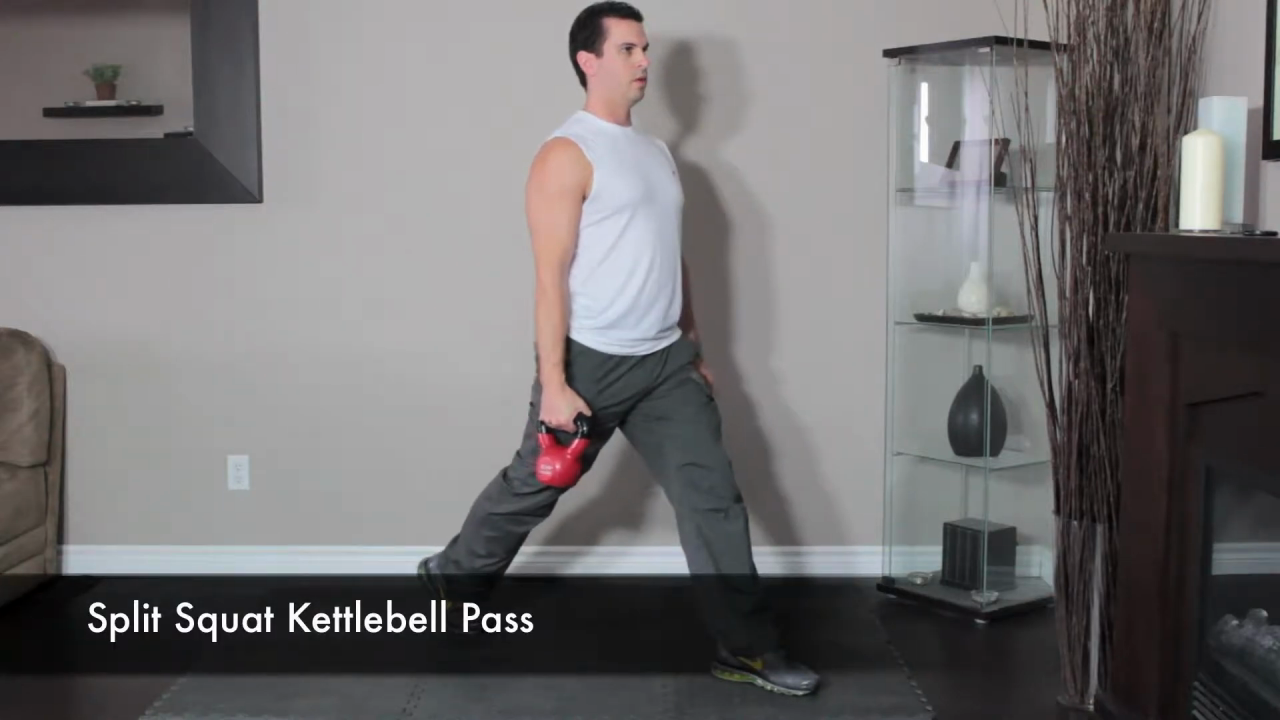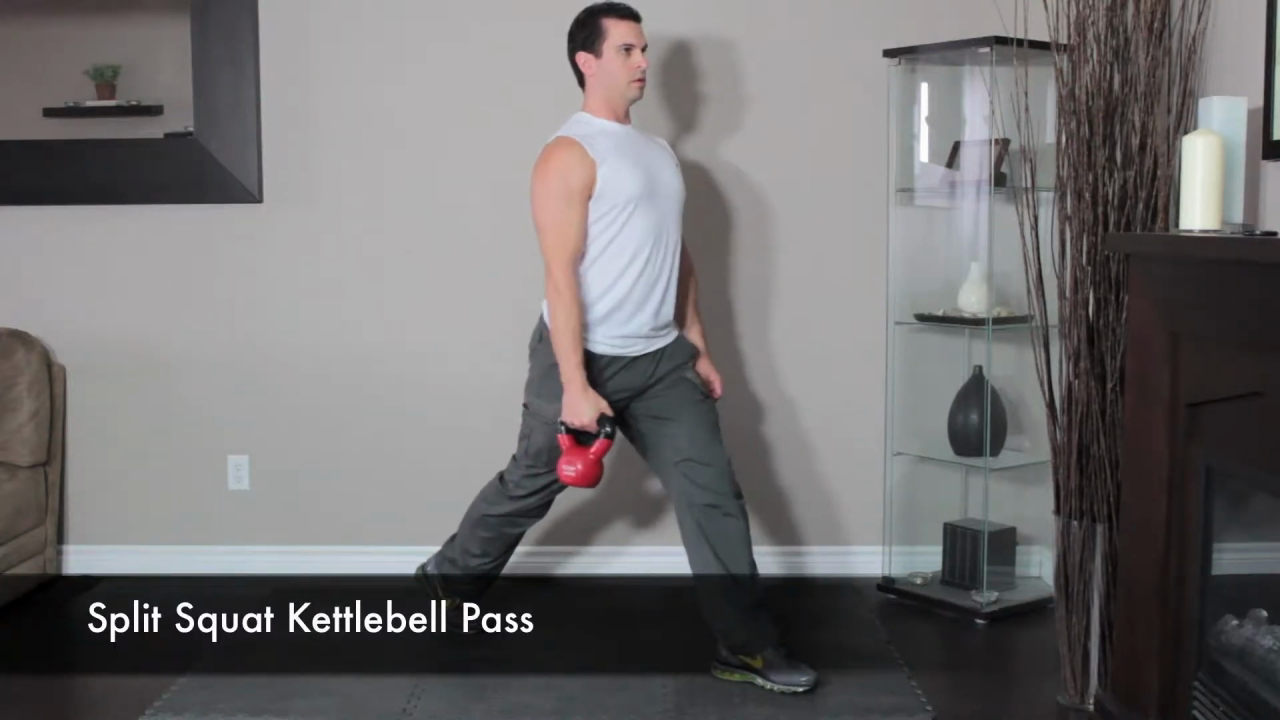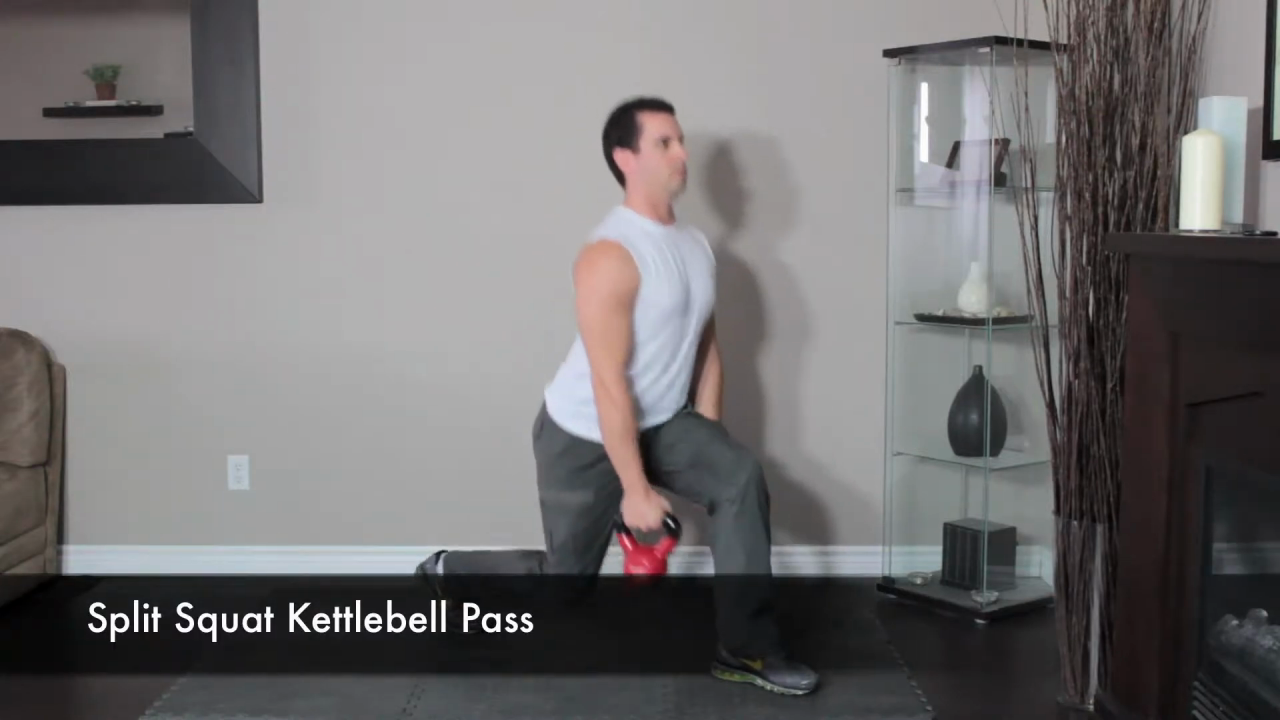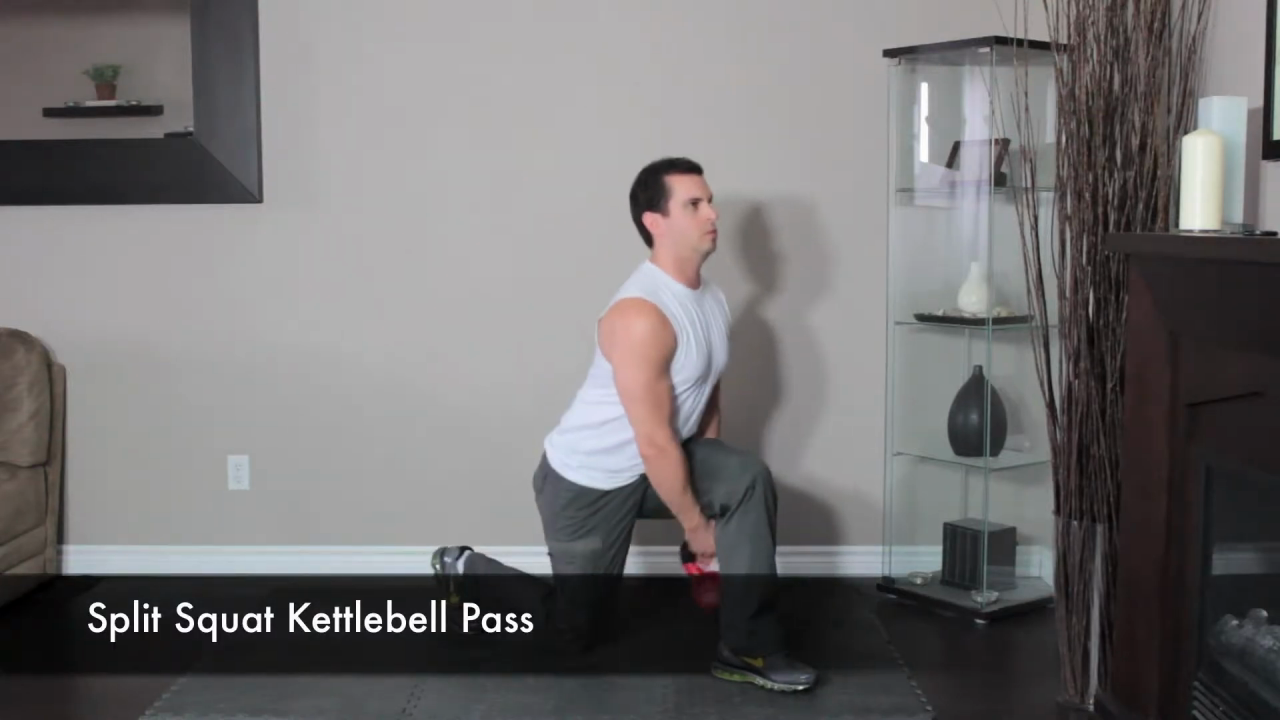
dt=0.4s
person 1, frame 1
left shoulder: (656, 151)
right shoulder: (567, 155)
right elbow: (551, 276)
left wrist: (694, 348)
right wrist: (553, 383)
left hip: (665, 359)
right hip: (591, 361)
left knee: (712, 494)
right knee: (533, 487)
left ankle: (747, 647)
right ankle: (451, 577)
person 1, frame 2
left shoulder: (657, 150)
right shoulder: (570, 154)
right elbow: (561, 276)
left wrist: (699, 347)
right wrist: (575, 385)
left hip: (659, 357)
right hip: (584, 352)
left knee: (710, 487)
right knee: (529, 483)
left ankle: (746, 647)
right ankle: (445, 579)
person 1, frame 3
left shoulder: (696, 244)
right shoulder: (611, 256)
left elbow: (706, 348)
right elbow: (608, 386)
left wrist: (704, 452)
right wrist: (635, 488)
left hip: (659, 420)
right hip: (581, 434)
left knee: (742, 480)
right knee: (566, 572)
left ankle: (746, 649)
right ankle: (448, 573)
person 1, frame 4
left shoulder: (712, 300)
right shoulder: (641, 316)
left elbow: (705, 403)
right elbow: (656, 444)
left wrist: (710, 489)
right wrist: (696, 526)
left hip: (651, 464)
right hip: (586, 478)
left knee: (748, 480)
right knee: (574, 623)
left ankle: (747, 648)
right ankle: (465, 569)
